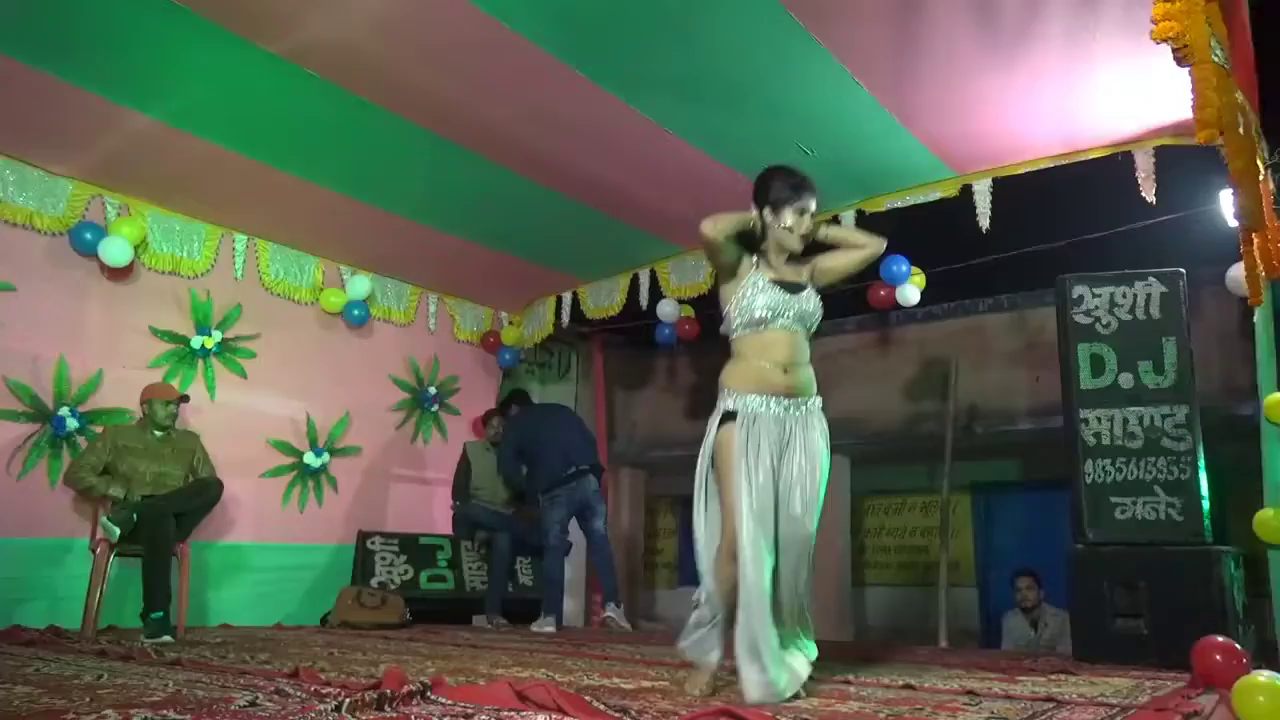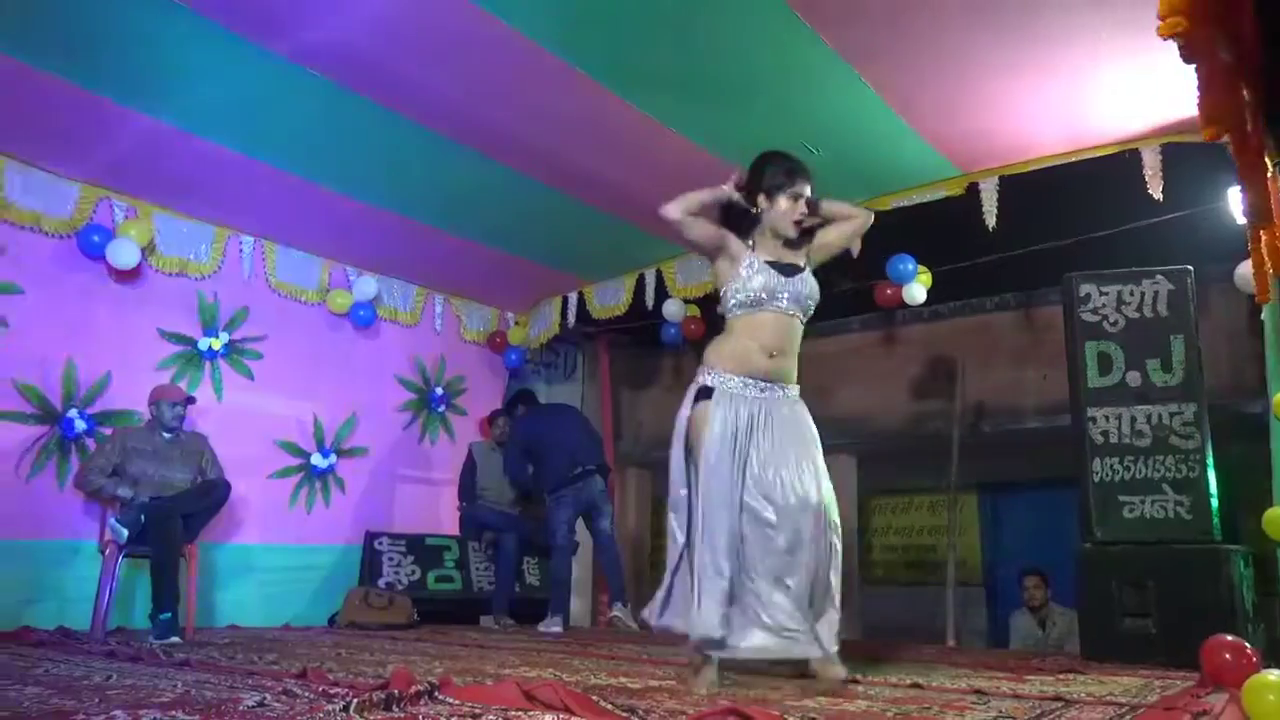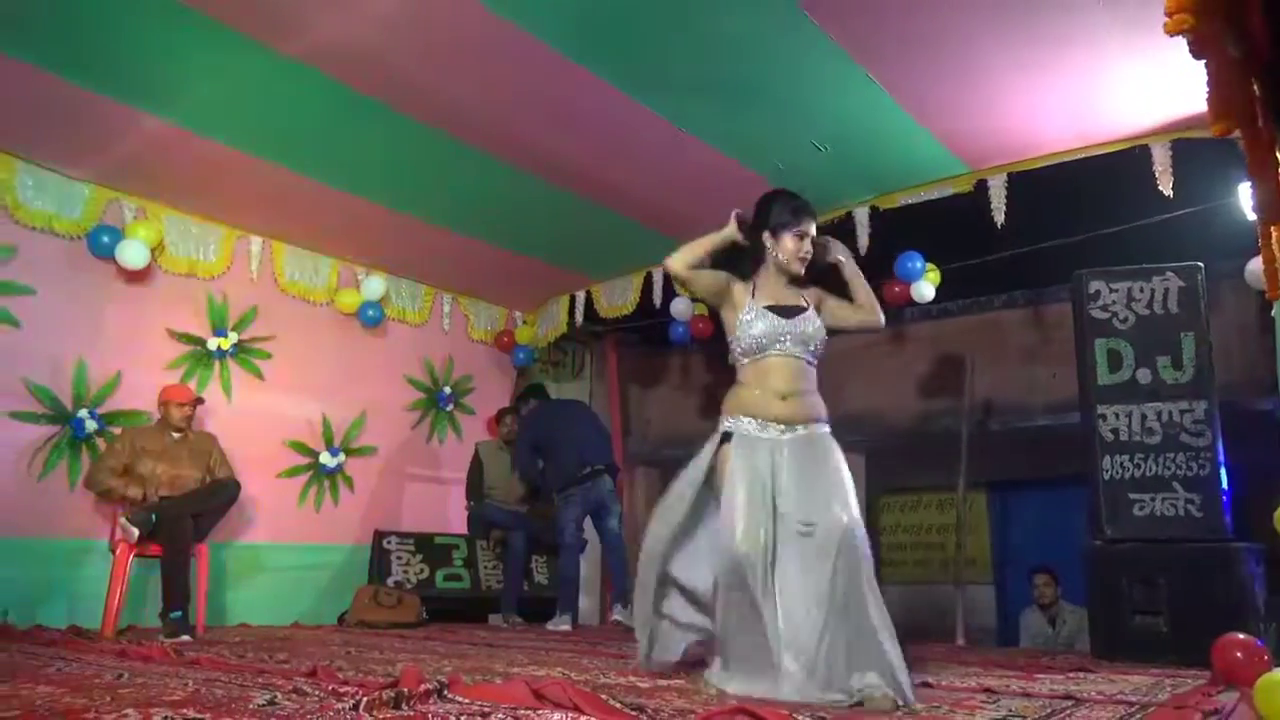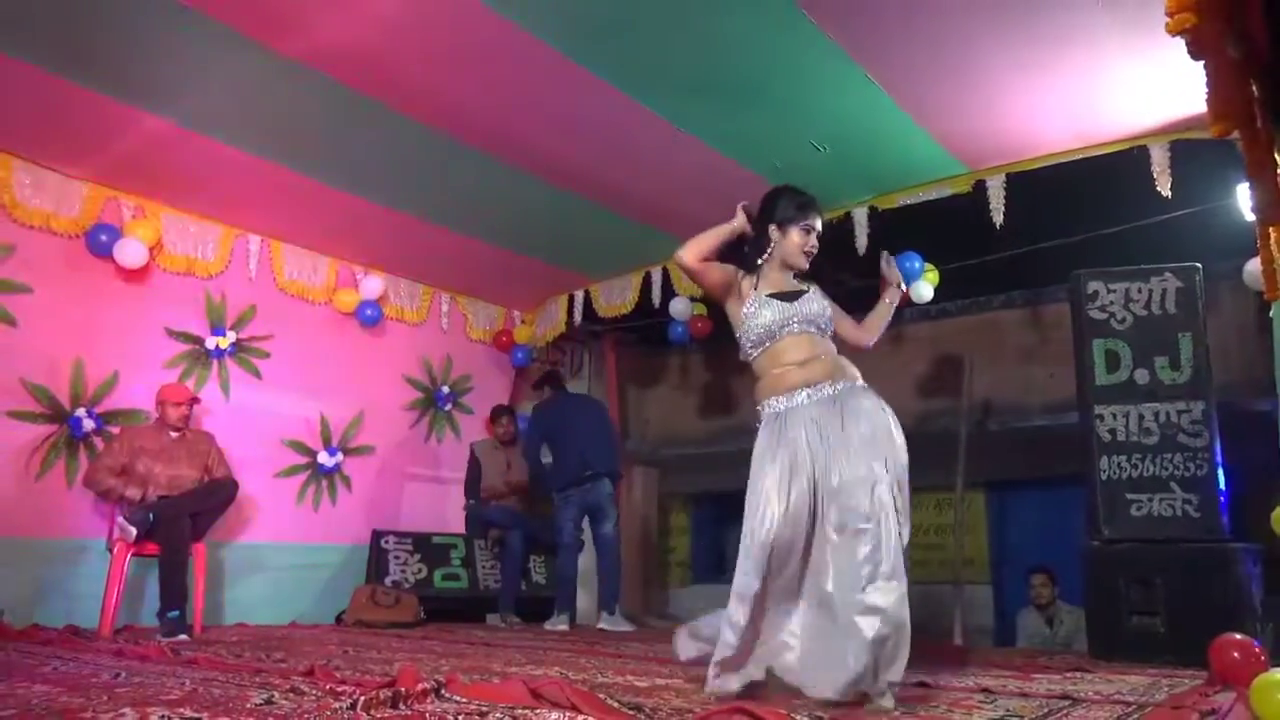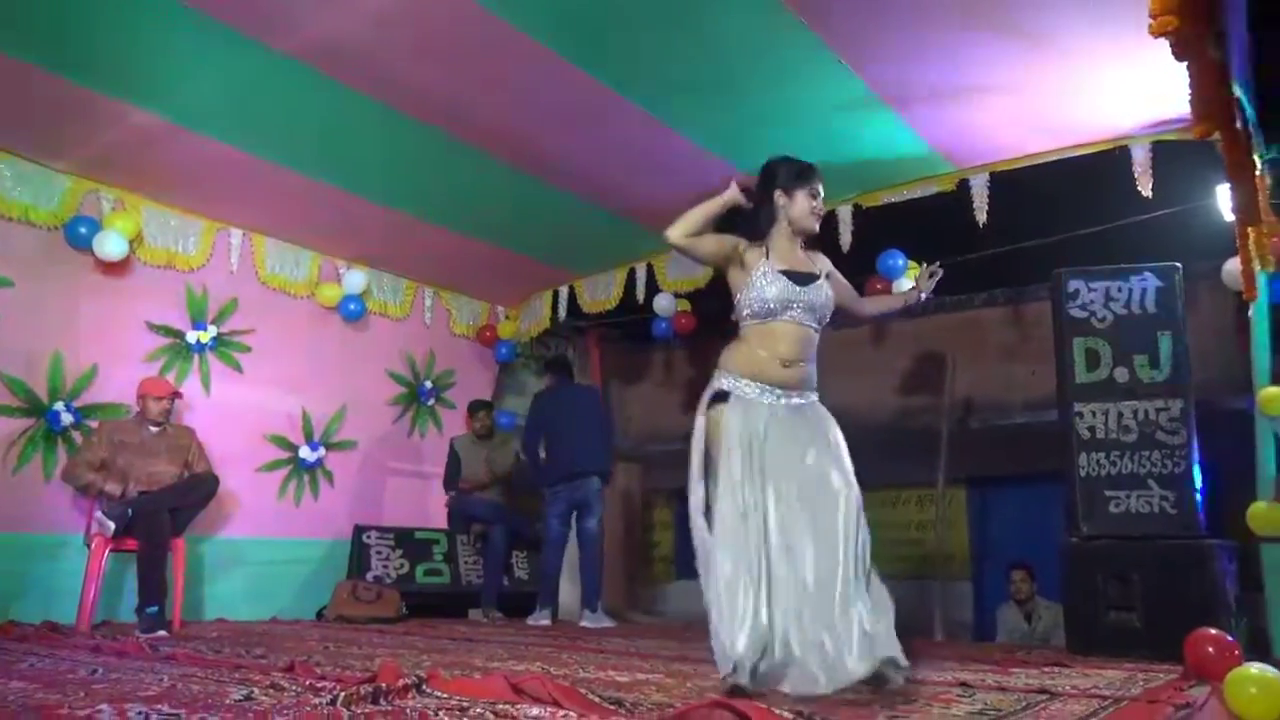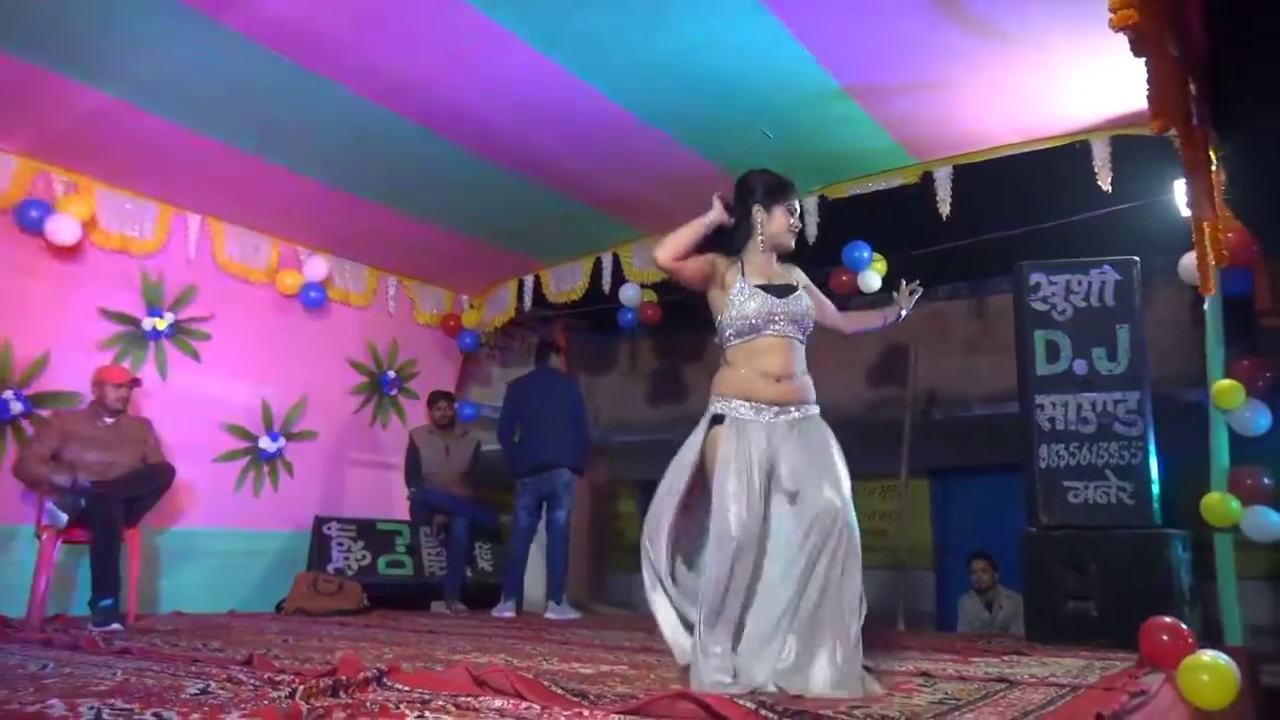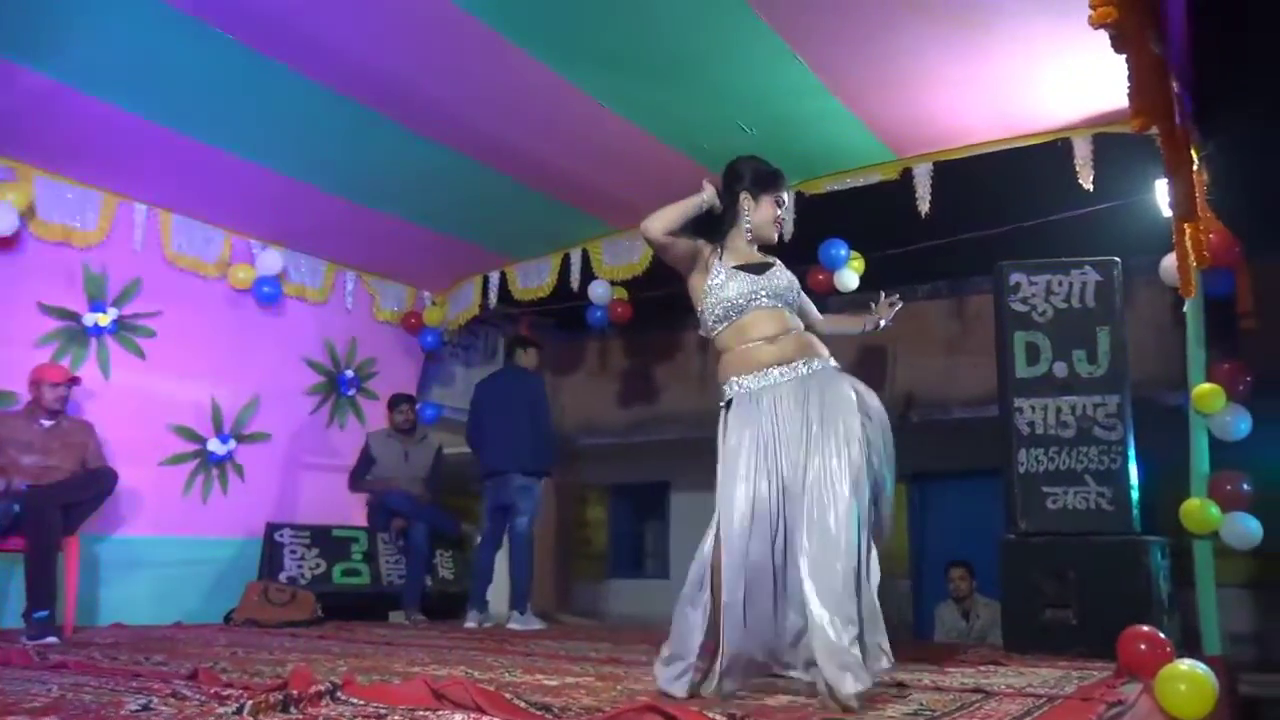
dt=0.3s
person 1, frame 1
left shoulder: (812, 272)
right shoulder: (737, 267)
left elbow: (876, 245)
right elbow: (709, 230)
left wrist: (818, 235)
right wrist: (749, 219)
left hip: (804, 417)
right hip: (745, 412)
left knee: (795, 536)
right knee: (744, 534)
left ankle: (780, 655)
right ankle: (715, 650)
person 1, frame 2
left shoulder: (805, 254)
right shoulder: (729, 247)
left elbow: (861, 218)
right elbow: (671, 212)
left wrist: (813, 210)
right wrist: (726, 194)
left hip: (781, 402)
right hip: (724, 393)
left knee: (810, 510)
right knee: (718, 512)
left ankle: (808, 639)
right ankle: (709, 642)
person 1, frame 3
left shoulder: (812, 297)
right shoulder: (733, 291)
left elbow: (872, 318)
right elbow: (676, 266)
left wrist: (845, 263)
right wrist: (729, 234)
left hip: (810, 439)
right hip: (749, 437)
left knee: (839, 542)
right knee: (744, 551)
left ankle: (865, 674)
right ankle: (731, 661)
person 1, frame 4
left shoulder: (812, 291)
right shoulder: (738, 285)
left elbow: (865, 336)
right elbow: (687, 258)
left wrist: (894, 288)
right wrist: (737, 227)
left hip: (849, 408)
right hip: (787, 421)
left knee: (866, 529)
right knee: (774, 533)
left ankle: (868, 671)
right ankle: (741, 656)
person 1, frame 5
left shoulder: (819, 263)
right shoulder: (742, 252)
left elbow: (862, 306)
right elbow: (677, 236)
left wrist: (913, 294)
right wrist: (728, 199)
left hip: (802, 408)
right hip: (741, 400)
left knee: (831, 514)
right knee: (744, 524)
left ankle: (860, 646)
right ankle: (749, 659)
person 1, frame 6
left shoulder: (795, 277)
right shoulder: (721, 270)
left elbow: (843, 322)
right elbow: (664, 258)
left wrist: (895, 311)
right wrist: (714, 217)
left hip: (799, 421)
right hip: (738, 420)
left knee: (830, 525)
right knee: (734, 536)
left ankle: (832, 662)
right ankle: (720, 663)
person 1, frame 7
left shoulder: (776, 268)
right shoulder: (702, 256)
left elbow: (815, 321)
right elbow: (653, 230)
left wrist: (872, 319)
right wrist: (704, 201)
left hip: (817, 388)
right hip: (749, 402)
left knee: (832, 516)
right knee: (744, 524)
left ankle: (838, 663)
right ankle: (711, 659)
person 2, frame 1
left shoulder: (515, 423)
right shoulder: (562, 410)
left elbow: (507, 468)
right elbow: (591, 440)
left wrist: (531, 488)
left hip: (554, 489)
right hip: (586, 479)
left knee: (554, 550)
right knee: (599, 542)
left ankle: (550, 616)
right ankle: (612, 605)
person 2, frame 2
left shoulder: (522, 424)
right shoulder: (568, 410)
left elbow: (514, 468)
right elbow: (597, 440)
left wrist: (537, 486)
left hip: (560, 488)
right hip: (592, 479)
left knee: (561, 550)
right knee: (606, 542)
left ankle: (557, 616)
right ankle: (619, 604)
person 2, frame 3
left shoulder: (531, 420)
right shoulder: (579, 407)
left elbow: (524, 463)
right elbow: (606, 438)
left wrist: (547, 485)
left hip: (569, 487)
right hip: (601, 478)
left knee: (569, 549)
right knee: (614, 541)
left ankle: (565, 614)
right ankle: (621, 607)
person 2, frame 4
left shoulder: (543, 410)
right shoulder: (593, 404)
left elbow: (531, 452)
right elbow: (613, 442)
left wrist: (548, 481)
left hip: (569, 487)
right hip: (601, 482)
left knee: (567, 549)
right knee: (608, 546)
left ankle: (562, 614)
right ankle: (609, 613)
person 2, frame 5
left shoulder: (542, 400)
right shoulder: (593, 396)
left elbow: (529, 444)
right elbow: (609, 437)
left wrist: (541, 475)
right wrist: (603, 471)
left hip: (558, 481)
right hip: (590, 478)
left knee: (553, 544)
right knee: (591, 543)
left ankle: (544, 609)
right ankle: (591, 610)
person 2, frame 6
left shoulder: (518, 387)
right shoulder: (569, 384)
left elbow: (504, 432)
right elbow: (583, 428)
left wrist: (518, 463)
right wrist: (579, 464)
left hip: (529, 471)
right hip: (562, 469)
left knee: (521, 535)
right knee: (558, 534)
left ankle: (509, 600)
right ankle: (556, 602)
person 2, frame 7
left shoulder: (484, 386)
right shoulder: (531, 381)
left elbow: (471, 433)
right elbow: (544, 427)
right wrist: (545, 465)
left hip: (492, 474)
right hip: (524, 472)
left knee: (488, 541)
right knee: (521, 540)
left ankle: (476, 610)
right ankle: (520, 612)
person 3, frame 1
left shoulder: (190, 441)
right shoulder: (116, 436)
left elbow: (210, 487)
right elbow: (75, 475)
right wrist: (119, 492)
left hip: (173, 519)
right hip: (134, 523)
left knee: (214, 486)
right knee: (160, 522)
left ankle: (128, 517)
right ankle: (156, 620)
person 3, frame 2
left shoulder: (198, 443)
right shoulder: (125, 438)
left elbow: (218, 488)
right elbow: (86, 477)
right wrist: (128, 493)
left hip: (180, 520)
right hip: (142, 524)
left knee: (221, 487)
right knee: (168, 523)
left ankle: (134, 519)
right ankle: (164, 620)
person 3, frame 3
left shoulder: (207, 442)
right shoulder: (134, 438)
left elbow: (227, 487)
right elbow: (96, 478)
right wrist: (138, 493)
left hip: (190, 519)
right hip: (153, 523)
left knee: (231, 487)
right knee: (178, 523)
left ankle: (145, 518)
right ankle: (175, 619)
person 3, frame 4
left shoulder: (205, 441)
right shoulder: (132, 437)
left elbow: (225, 485)
right elbow: (95, 477)
right wrist: (138, 493)
left hip: (188, 519)
right hip: (148, 520)
left knee: (229, 486)
right knee: (176, 524)
left ankle: (143, 518)
right ankle: (172, 618)
person 3, frame 5
left shoulder: (185, 436)
right shoulder: (112, 431)
left elbow: (205, 480)
right elbow: (74, 471)
right wrist: (118, 489)
left hip: (167, 514)
right hip: (127, 514)
left knee: (210, 482)
right knee: (155, 518)
left ankle: (121, 514)
right ankle: (151, 614)
person 3, frame 6
left shoulder: (141, 427)
right shoulder: (64, 421)
left elbow: (159, 473)
right elbow: (25, 465)
right wrist: (70, 480)
left hip: (120, 505)
right hip: (82, 508)
left knee: (166, 471)
right knee: (107, 508)
left ankle: (76, 503)
right ankle: (105, 607)
person 3, frame 7
left shoulder: (82, 430)
left elbow: (101, 479)
left hip: (59, 511)
right hip: (24, 508)
left knee: (107, 477)
right knee: (45, 515)
right ankle: (40, 618)
person 4, frame 1
right shoulder: (471, 450)
right elbow: (459, 492)
left wrist: (490, 528)
left hip: (503, 521)
right hip: (472, 521)
left knee: (504, 539)
left ankle: (493, 611)
right ankle: (533, 534)
person 4, frame 2
right shoulder: (477, 451)
right elbow: (465, 492)
left wrist: (496, 528)
left hip: (509, 523)
right hip: (480, 523)
left knee: (510, 540)
right knee: (473, 514)
left ankle: (501, 611)
person 4, frame 3
right shoulder: (483, 450)
right elbow: (473, 493)
left wrist: (503, 527)
left hip: (516, 521)
right hip: (485, 519)
left knee: (519, 538)
right knee: (481, 512)
left ankle: (509, 610)
person 4, frame 4
right shoulder: (479, 450)
right elbow: (471, 493)
left wrist: (511, 507)
right wrist: (500, 490)
left hip: (515, 519)
right hip: (484, 520)
left knee: (516, 537)
right knee: (479, 511)
left ankle: (507, 610)
right ankle: (547, 533)
person 4, frame 5
left shoulder: (510, 450)
right shoulder: (458, 445)
right elbow: (450, 486)
right wrist: (483, 480)
left hip: (496, 515)
right hip: (465, 515)
left knee: (499, 532)
right knee: (465, 505)
left ankle: (489, 605)
right ankle: (529, 528)
person 4, frame 6
left shoulder: (471, 441)
right shoulder: (417, 437)
left elbow: (473, 483)
right elbow: (412, 481)
left wrist: (447, 511)
right wrist: (449, 491)
left hip: (457, 507)
right hip: (426, 508)
left knee: (461, 524)
right knee: (428, 495)
left ankle: (452, 597)
right ankle: (495, 521)
person 4, frame 7
left shoulder: (432, 446)
right shoulder: (375, 441)
left elbow: (434, 489)
right elbow: (355, 481)
left wrist: (407, 516)
right wrist: (379, 488)
left hip: (417, 514)
right hip: (384, 513)
left knee: (420, 529)
right knee: (391, 498)
left ankle: (411, 607)
right ankle: (459, 529)
